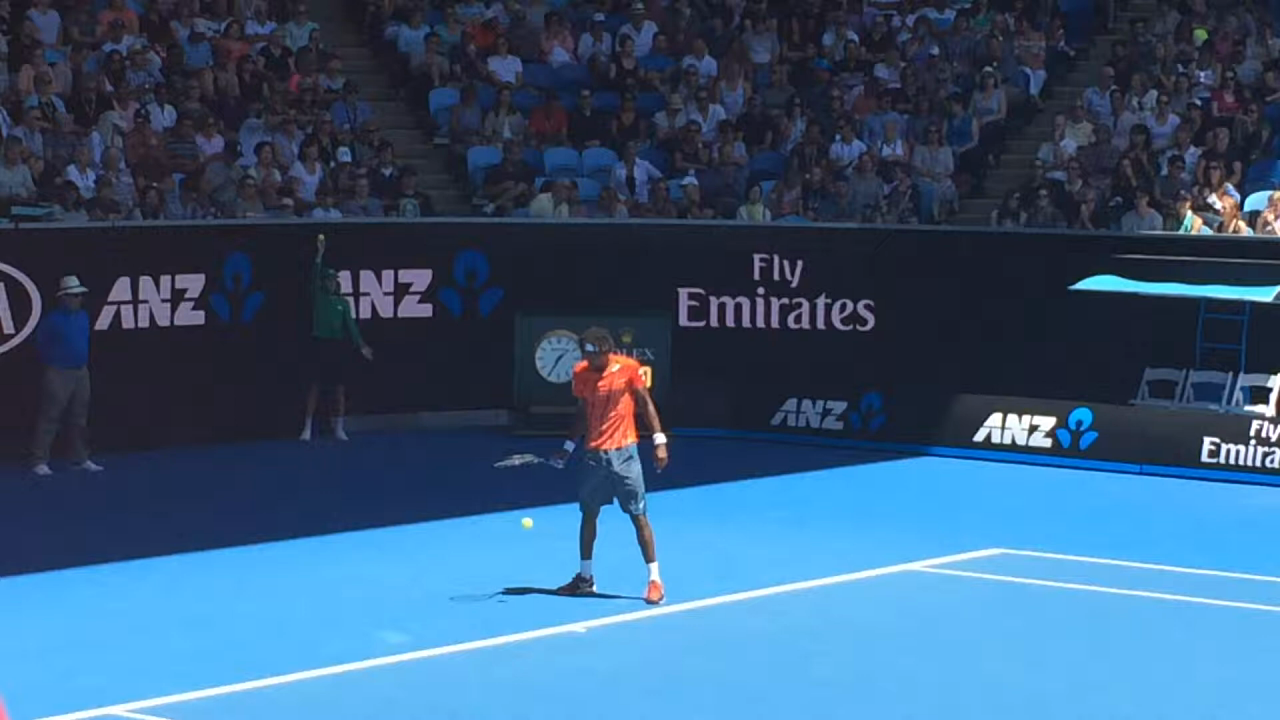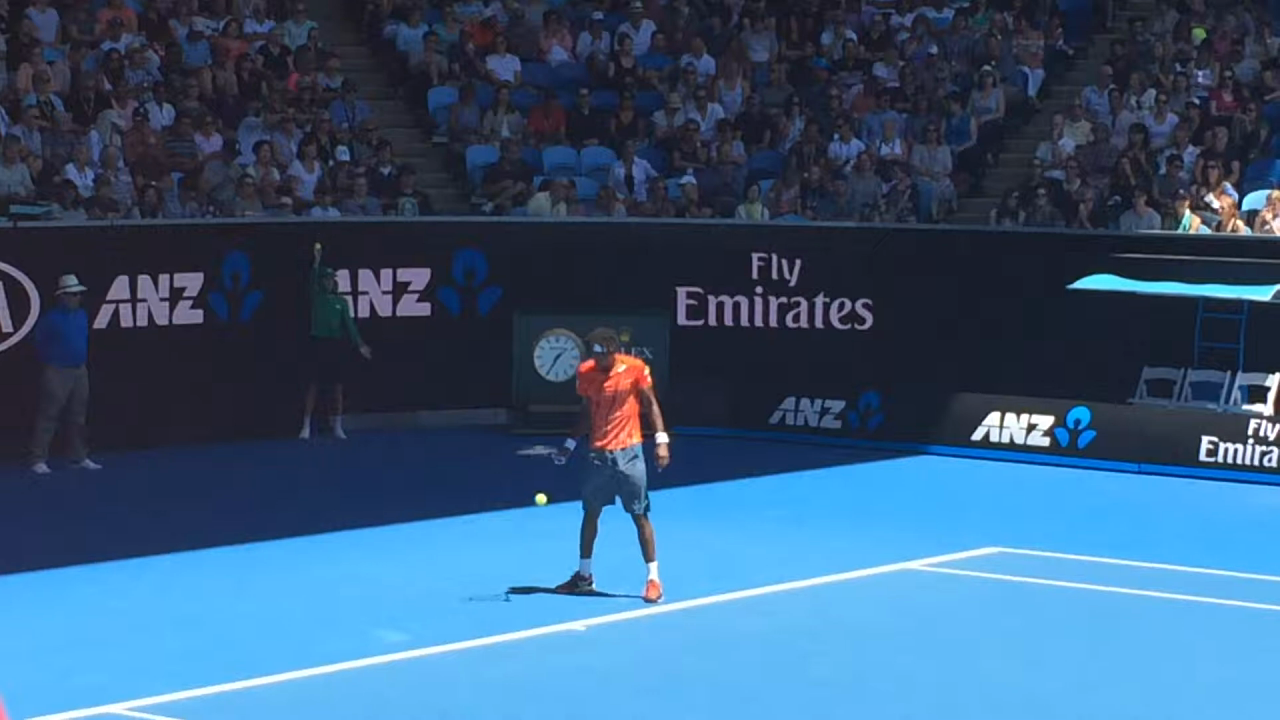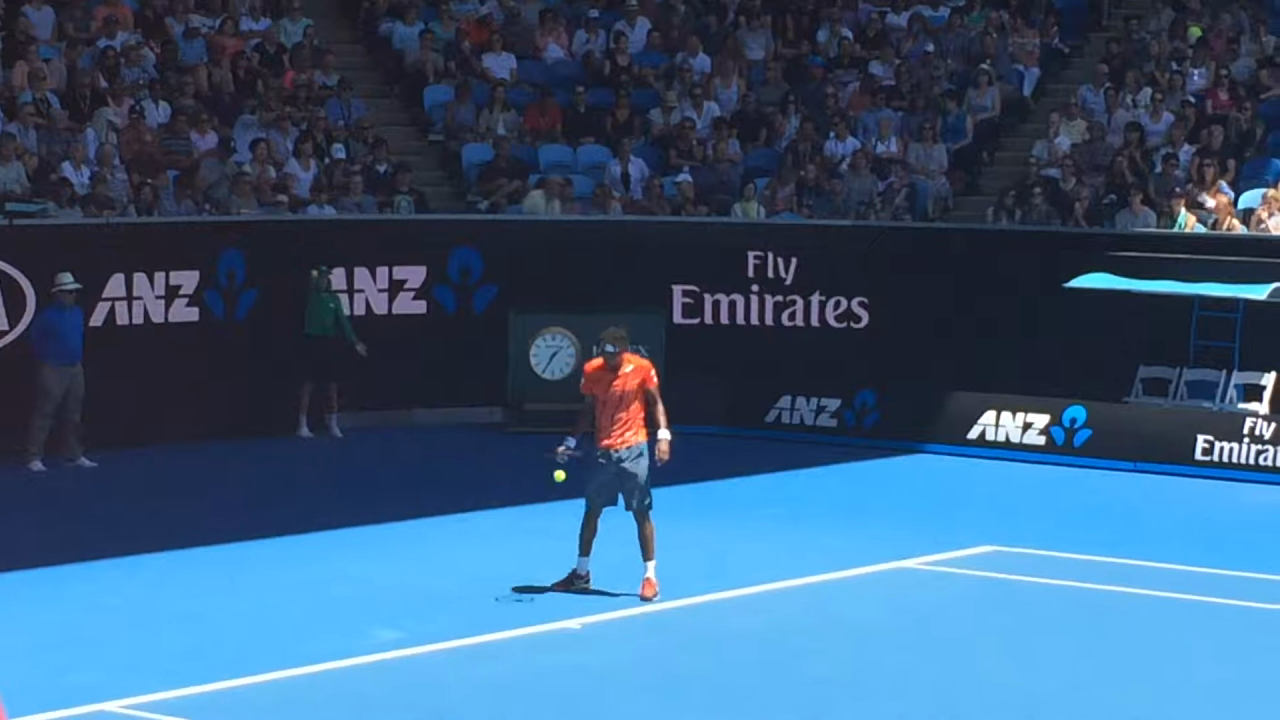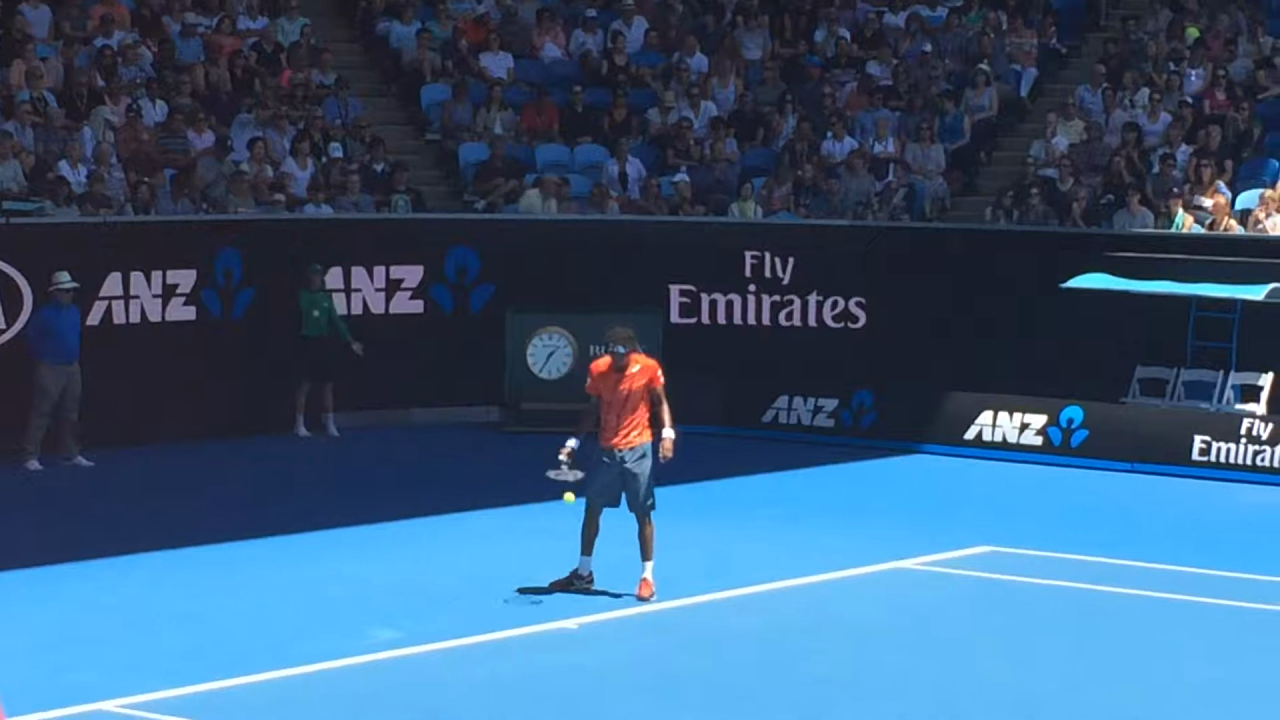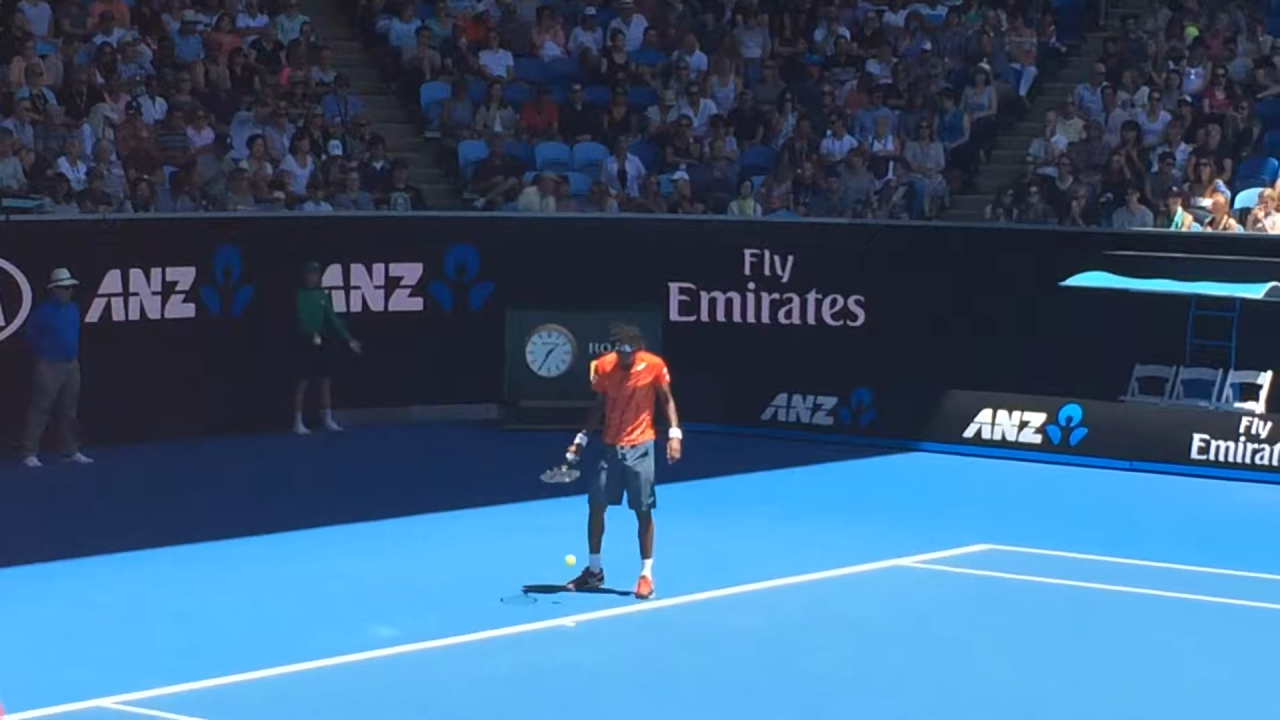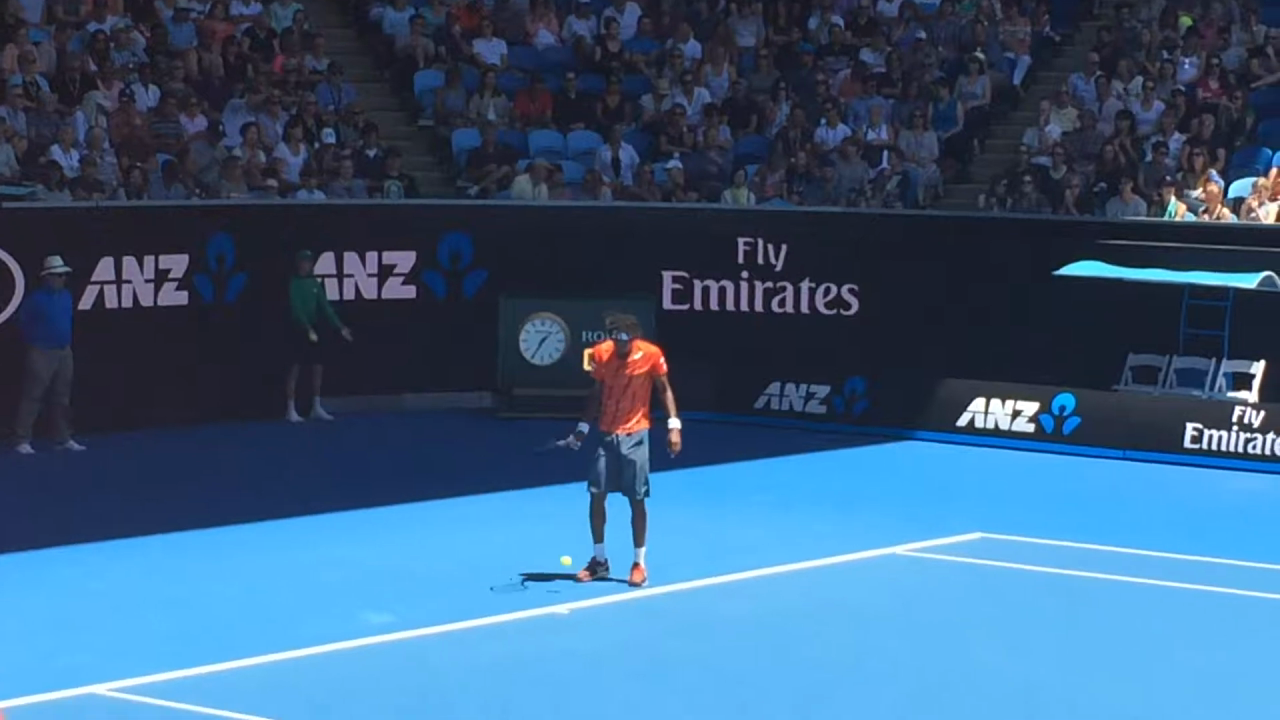
dt=0.1s
person 1, frame 1
left shoulder: (629, 368)
right shoulder: (580, 373)
left elbow: (646, 404)
left wrist: (659, 440)
right wrist: (569, 446)
left hip: (624, 451)
right hip: (595, 453)
left knee: (638, 515)
right knee: (588, 513)
left ankle: (654, 580)
right ankle: (585, 577)
person 1, frame 2
left shoulder: (635, 368)
right shoulder: (585, 372)
left elbow: (651, 404)
left wrist: (662, 439)
right wrist: (570, 444)
left hip: (629, 451)
right hip: (599, 453)
left knee: (640, 515)
right knee: (590, 512)
left ankle: (653, 579)
right ankle: (584, 575)
person 1, frame 3
left shoulder: (642, 368)
right shoulder: (591, 370)
left elbow: (656, 402)
right elbow: (588, 410)
left wrist: (663, 435)
right wrist: (570, 442)
left hip: (634, 449)
right hip: (604, 450)
left knee: (641, 514)
right knee: (592, 510)
left ankle: (650, 577)
right ankle: (581, 573)
person 1, frame 4
left shoulder: (649, 368)
right shoulder: (597, 369)
left elbow: (661, 402)
right elbow: (593, 410)
left wrist: (668, 434)
right wrist: (574, 443)
left hip: (638, 450)
right hip: (608, 450)
left knee: (643, 514)
right knee: (592, 509)
left ankle: (647, 577)
right ankle: (583, 573)
person 1, frame 5
left shoulder: (655, 366)
right shoulder: (603, 366)
left elbow: (667, 400)
right elbow: (599, 405)
left wrist: (674, 433)
right wrist: (581, 439)
left hip: (640, 447)
right hip: (611, 447)
left knee: (643, 511)
right knee: (596, 506)
left ankle: (646, 575)
right ankle: (594, 570)
person 1, frame 6
left shoulder: (651, 355)
right shoulder: (600, 353)
left elbow: (665, 390)
right elbow: (597, 393)
left wrist: (674, 424)
right wrist: (583, 427)
left hip: (635, 436)
right hip: (607, 435)
left knee: (636, 499)
right knee: (596, 495)
left ankle: (639, 562)
right ankle: (599, 560)
person 2, frame 1
left shoulder: (84, 317)
right shoulder: (52, 319)
right elbow: (42, 344)
right wrist: (52, 362)
left hip: (81, 373)
right hip: (58, 374)
left knee: (79, 419)
right knee: (50, 418)
left ankle: (81, 459)
right ankle: (40, 461)
person 2, frame 2
left shoulder: (82, 315)
right shoulder: (51, 318)
right elbow: (40, 342)
right wrist: (51, 362)
left hip: (80, 371)
right hip: (57, 372)
left knee: (78, 417)
right knee: (49, 417)
left ankle: (79, 458)
right ankle: (39, 460)
person 2, frame 3
left shoulder: (78, 313)
right shoulder: (46, 315)
right elbow: (36, 340)
right wrist: (47, 359)
left hip: (75, 369)
right hip: (53, 370)
left knee: (73, 415)
right knee: (44, 414)
left ankle: (75, 455)
right ankle: (34, 457)
person 2, frame 4
left shoulder: (75, 312)
right shoulder: (44, 314)
right elbow: (33, 339)
right wrist: (44, 358)
left hip: (73, 368)
right hip: (50, 369)
left knee: (70, 414)
right knee: (41, 413)
left ankle: (72, 454)
right ankle: (31, 457)
person 2, frame 5
left shoulder: (74, 309)
right shoulder: (43, 311)
right elbow: (32, 336)
right wrist: (43, 354)
left hip: (72, 365)
right hip: (49, 366)
left knee: (69, 411)
right knee: (40, 410)
left ankle: (71, 451)
right ankle: (30, 454)
person 2, frame 6
left shoulder: (67, 296)
right shoulder: (36, 299)
right elbow: (25, 323)
right wrist: (36, 342)
left hip: (64, 352)
right hip: (42, 353)
left knee: (62, 398)
right knee: (33, 397)
left ankle: (64, 439)
right ankle: (23, 441)
person 3, frame 1
left shoulder: (343, 303)
right shoulder: (319, 297)
left elbow: (350, 325)
right elbow: (315, 279)
left wrist: (361, 345)
right wrist: (319, 254)
left hip: (339, 347)
right hip: (320, 346)
left knee: (339, 389)
right knee: (314, 388)
left ankle: (339, 429)
right ankle: (307, 428)
person 3, frame 2
left shoulder: (341, 301)
right shoulder: (317, 296)
left elbow: (349, 324)
right elbow: (313, 281)
left wrist: (359, 344)
right wrist: (317, 261)
left hip: (337, 345)
right hip: (318, 344)
left knee: (338, 388)
right knee: (313, 387)
left ankle: (338, 427)
right ankle: (306, 427)
person 3, frame 3
left shoulder: (334, 299)
right shoulder: (312, 296)
left elbow: (343, 322)
right elbow: (310, 291)
left wrist: (355, 342)
right wrist: (313, 281)
left hip: (331, 343)
right hip: (313, 342)
left knee: (332, 385)
right knee: (308, 385)
left ankle: (333, 426)
right ankle: (303, 426)
person 3, frame 4
left shoulder: (327, 298)
right shoulder: (304, 296)
left elbow: (337, 321)
right elbow: (303, 307)
left wrist: (351, 341)
right wrist: (311, 313)
left hip: (326, 343)
right hip: (309, 343)
left knee: (327, 385)
right knee: (305, 384)
left ankle: (330, 424)
right ankle: (300, 425)
person 3, frame 5
left shoulder: (323, 295)
right shoulder: (301, 295)
left elbow: (333, 319)
right elbow: (302, 318)
left wrist: (348, 339)
right wrist: (312, 333)
left hip: (323, 341)
right hip: (305, 341)
left knee: (325, 381)
right knee: (303, 382)
left ankle: (328, 420)
right ankle: (298, 422)
person 3, frame 6
left shoulder: (315, 283)
right shoulder: (294, 283)
left elbow: (325, 307)
right elbow: (296, 308)
left wrist: (340, 327)
right wrist: (308, 329)
left hip: (314, 329)
right hip: (299, 330)
left knee: (318, 368)
right knee: (294, 370)
left ankle: (316, 408)
right ankle: (291, 410)
